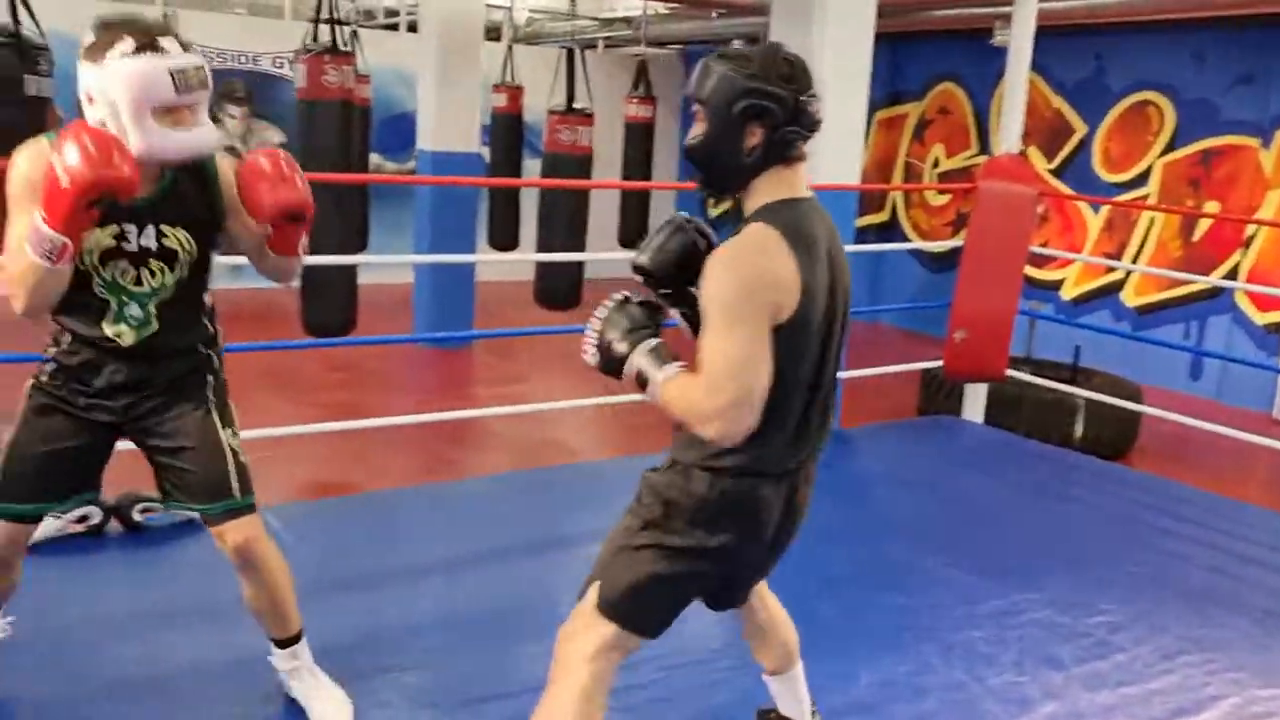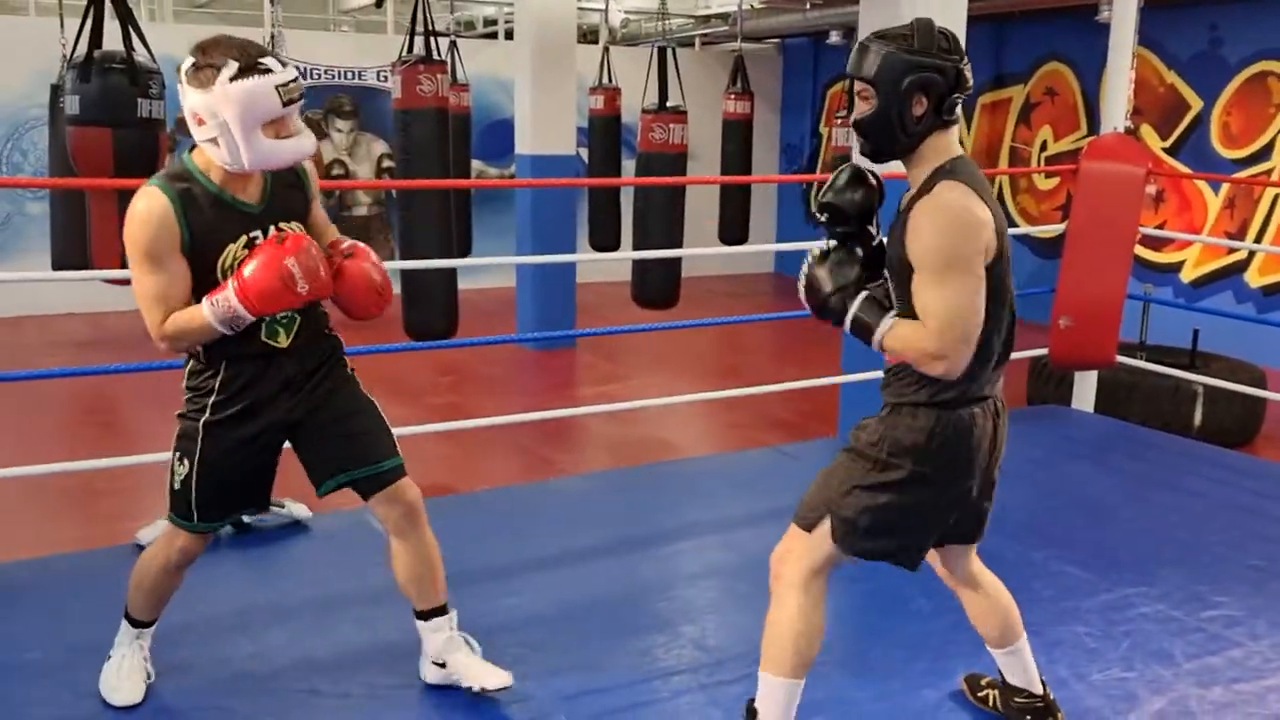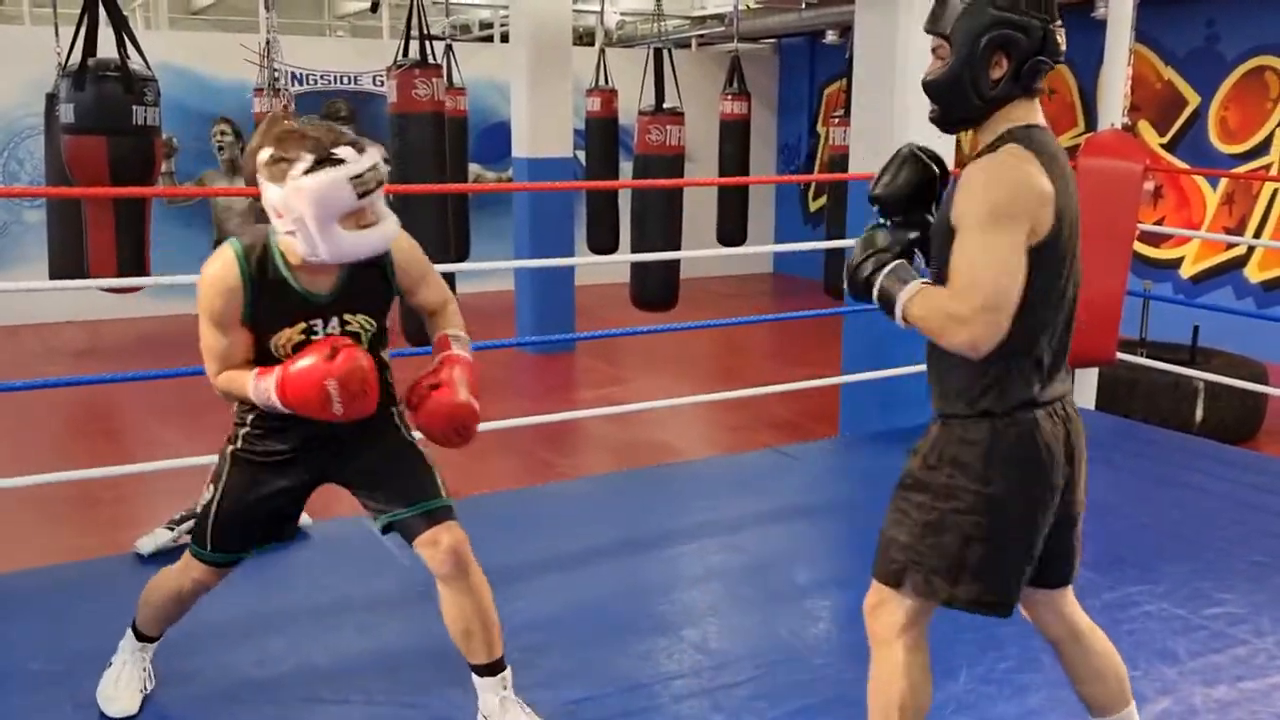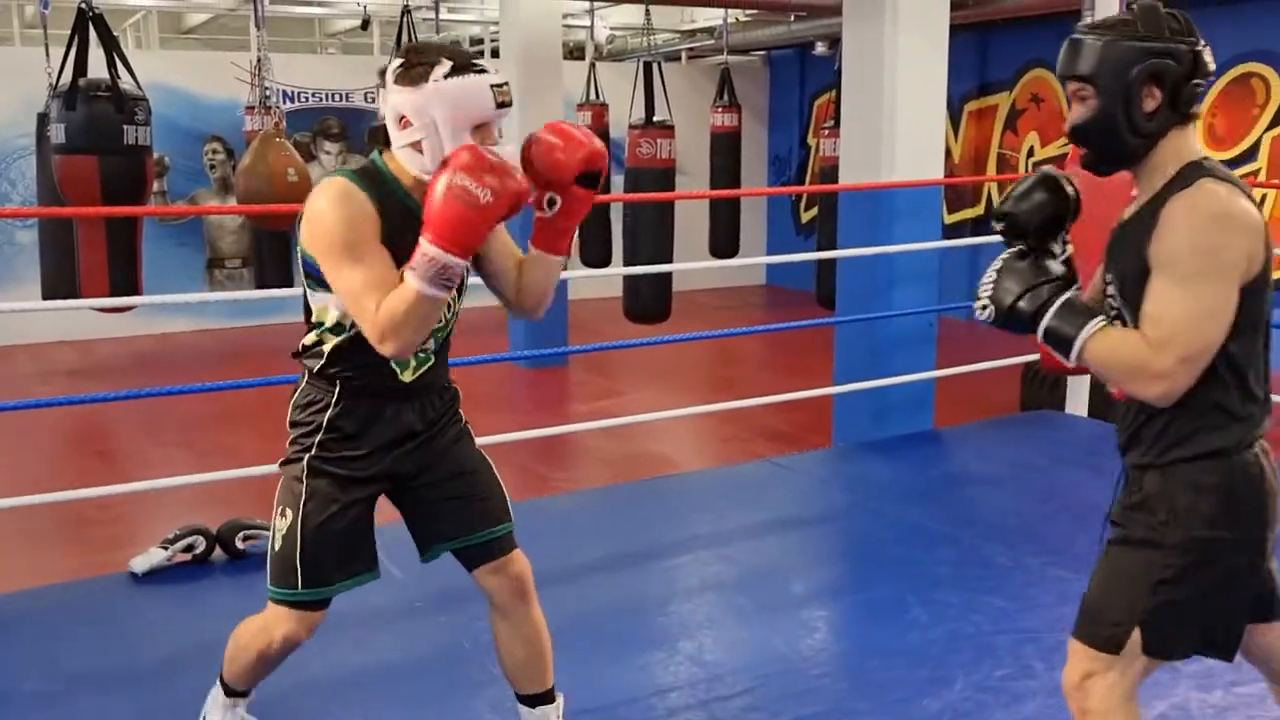
dt=1s
person 1, frame 1
left shoulder: (753, 257)
right shoulder: (814, 231)
left elbow: (725, 417)
left wrist: (634, 352)
right wrist: (682, 290)
left hip: (716, 489)
right hip: (779, 482)
left knee: (586, 648)
right knee: (744, 586)
person 1, frame 2
left shoulder: (946, 203)
right shoulder: (939, 189)
left elbow: (941, 351)
right elbow: (937, 310)
left wrist: (851, 305)
right wrist: (857, 236)
left hip: (930, 428)
right hip: (968, 420)
left knee: (796, 563)
right knee: (954, 562)
person 1, frame 3
left shoulder: (1002, 172)
right shoulder: (1029, 163)
left elbow: (972, 328)
left wrist: (886, 279)
right wrist: (920, 224)
left hip: (988, 439)
right hip: (1040, 428)
left knee: (894, 615)
right knee: (1055, 611)
person 1, frame 4
left shoulder: (1206, 206)
right shoulder: (1155, 197)
left elbow: (1158, 375)
right elbow: (1110, 326)
left wrist: (1045, 302)
right wrist: (1044, 258)
left hip: (1198, 486)
right hip: (1199, 474)
person 2, frame 1
left shoulder: (215, 168)
left elbow: (273, 266)
left wrist: (283, 224)
right wrist: (59, 213)
left hip: (177, 373)
right hip: (79, 373)
left knee: (241, 536)
person 2, frame 2
left shoulder: (293, 169)
right shoulder: (160, 209)
right elbow: (167, 331)
left wrist: (353, 265)
right wrist: (247, 296)
left hip: (318, 369)
right hip: (230, 389)
left knee: (400, 503)
right knee: (186, 540)
left ankle: (445, 650)
right ankle: (132, 643)
person 2, frame 3
left shoulder: (389, 249)
right shoulder: (232, 273)
left elbow: (441, 308)
right elbow: (225, 375)
left wrist: (452, 370)
right wrist: (285, 387)
left hip: (371, 419)
right hip: (279, 430)
left knee: (450, 551)
right knee: (204, 568)
right ankle: (136, 647)
person 2, frame 4
left shoulder: (463, 191)
right shoulder: (343, 200)
left elbow: (531, 302)
right elbow: (395, 337)
left wrist: (563, 208)
right wrist: (448, 241)
left hip: (429, 413)
right hip: (341, 423)
left knee: (509, 579)
right knee: (290, 622)
